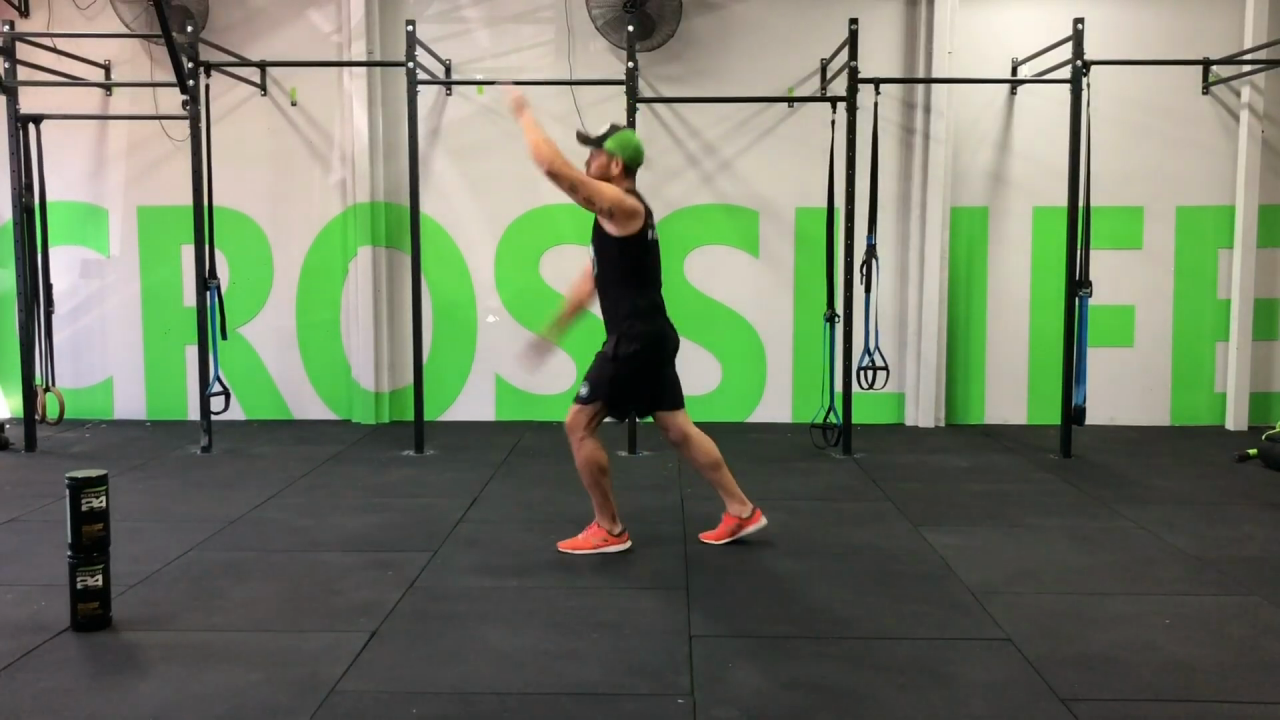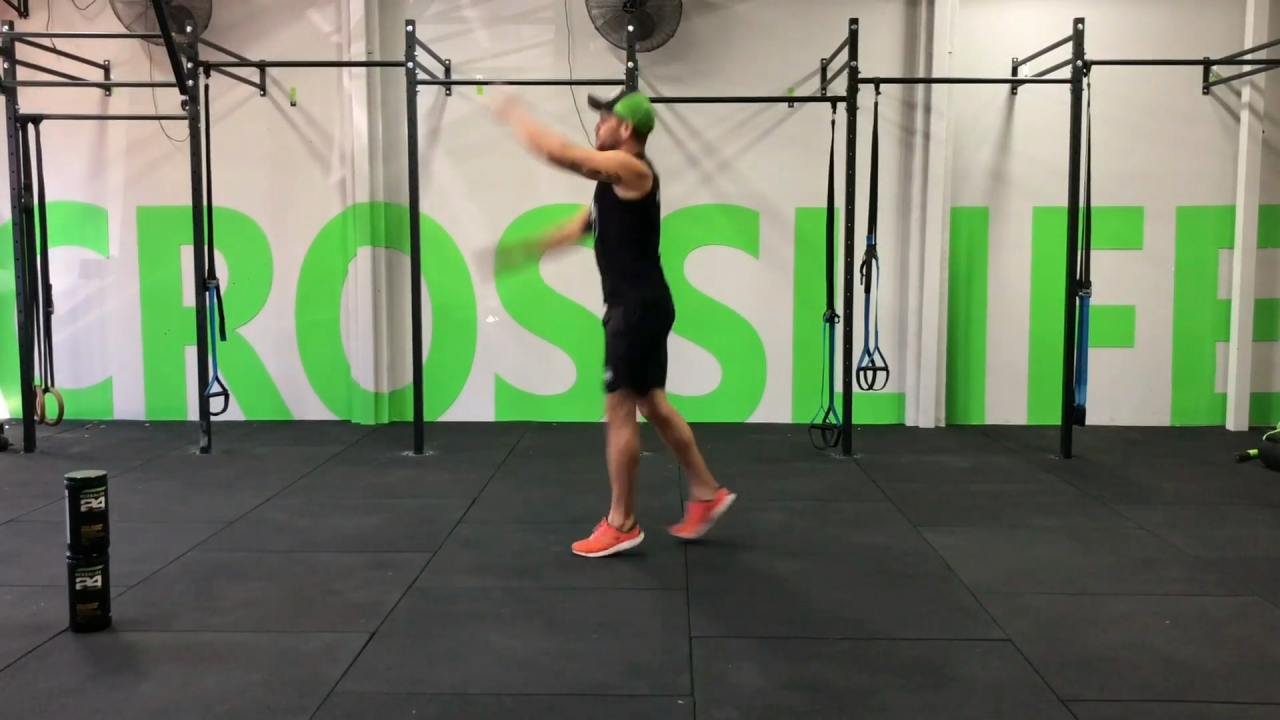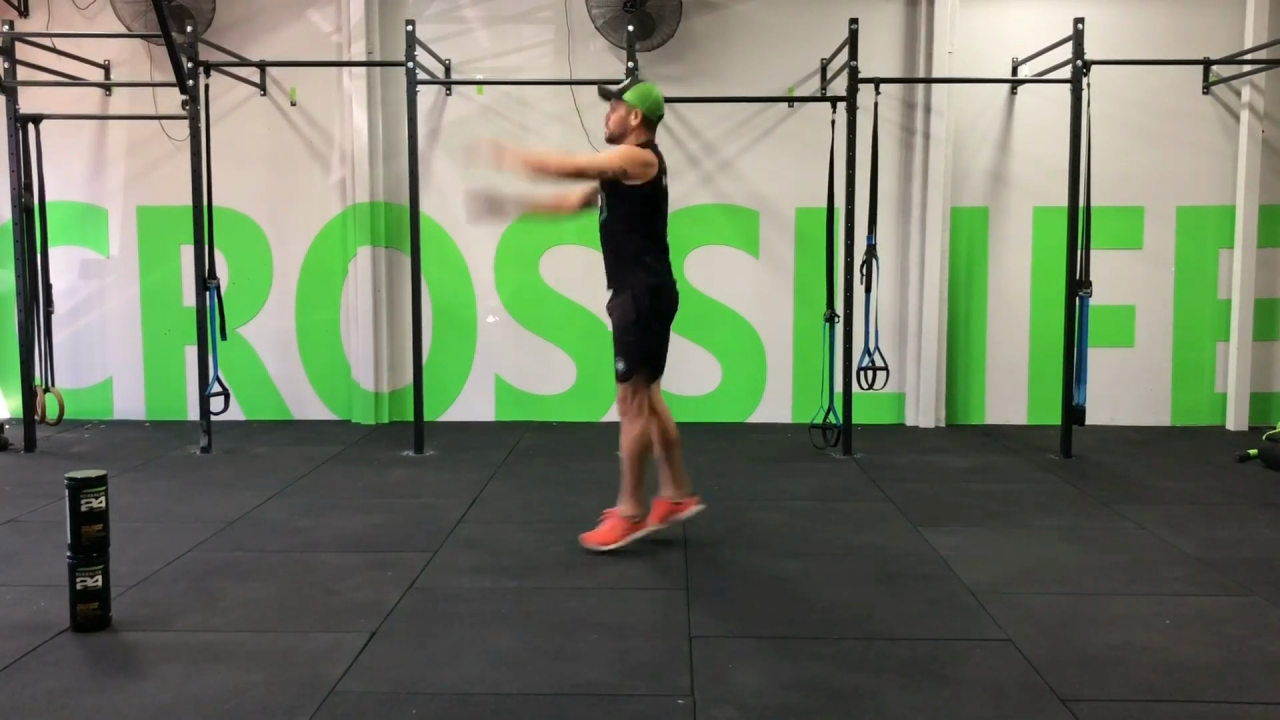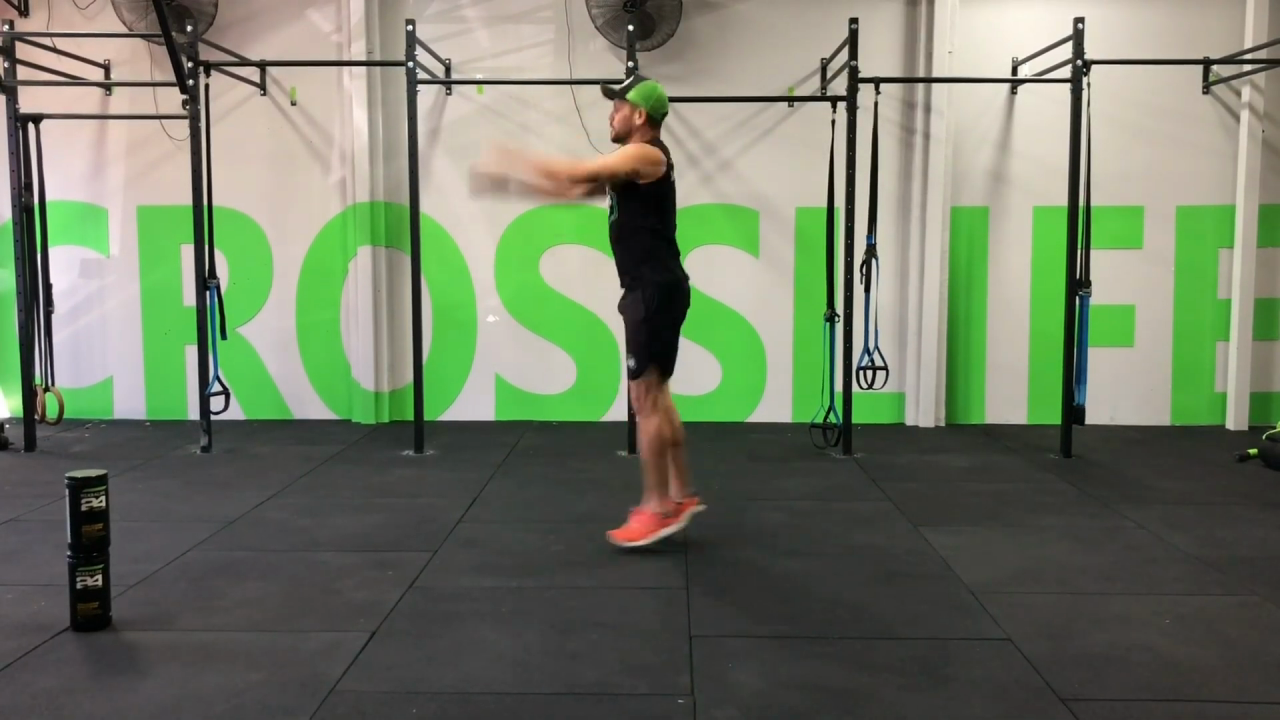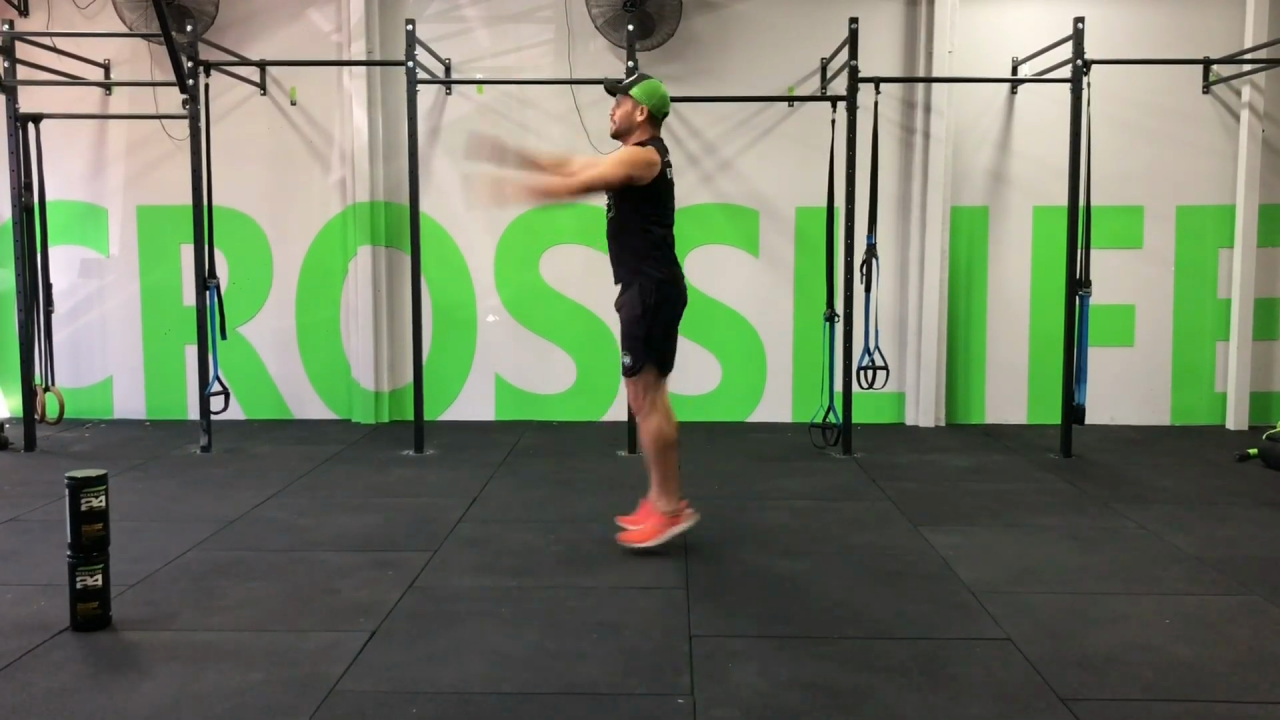
dt=1s
person 1, frame 1
left shoulder: (622, 206)
right shoulder: (618, 214)
left elbow: (553, 166)
right elbow: (590, 283)
left wrist: (525, 116)
right wrist: (551, 332)
left hip: (636, 339)
right hip: (648, 335)
left knee: (578, 427)
right knee: (678, 429)
left ankle: (608, 529)
right ankle: (740, 511)
person 1, frame 2
left shoulder: (632, 169)
right shoulder: (617, 181)
left elbow: (559, 151)
right elbow: (576, 228)
left wrist: (516, 117)
right wrist: (520, 253)
left hip: (639, 308)
right hip: (632, 305)
left knee: (620, 414)
right knee: (653, 404)
left ankle: (620, 524)
right ankle: (706, 492)
person 1, frame 3
left shoulder: (638, 158)
right shoulder: (626, 172)
left elbow: (566, 165)
right elbow: (571, 203)
left wrist: (511, 156)
right wrist: (511, 206)
left hip: (644, 297)
right hip: (637, 295)
left knee: (633, 405)
right knee: (644, 400)
left ankle: (630, 512)
right ankle: (676, 494)
person 1, frame 4
left shoulder: (644, 155)
right shoulder: (634, 163)
left elbow: (572, 172)
right elbow: (574, 187)
left wrist: (512, 165)
right wrist: (513, 174)
left hip: (656, 293)
right hip: (648, 292)
left knee: (648, 402)
right knee: (653, 401)
left ankle: (659, 507)
right ankle: (678, 494)
person 1, frame 5
left shoulder: (641, 155)
right shoulder: (636, 158)
left elbow: (571, 185)
right elbow: (563, 165)
left wrist: (510, 188)
right wrist: (504, 153)
left hip: (652, 292)
right hip: (645, 291)
left knee: (646, 401)
right knee: (648, 398)
left ankle: (669, 505)
right ankle: (661, 499)
